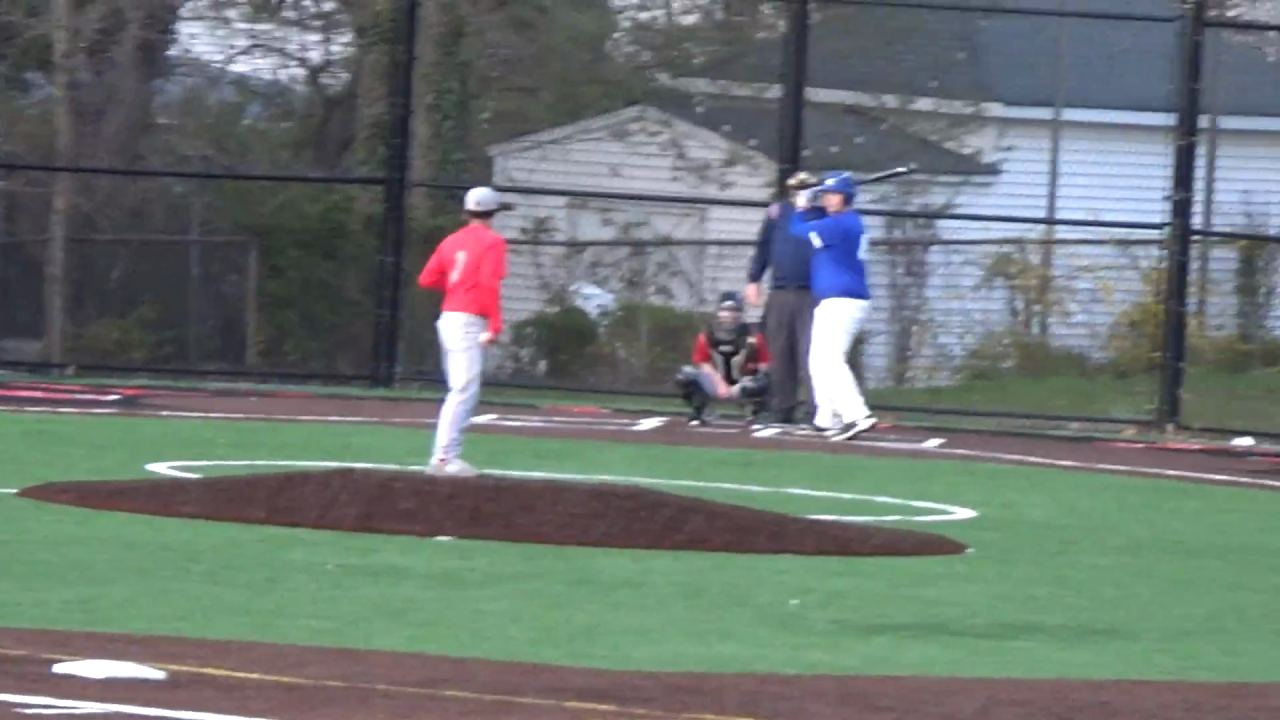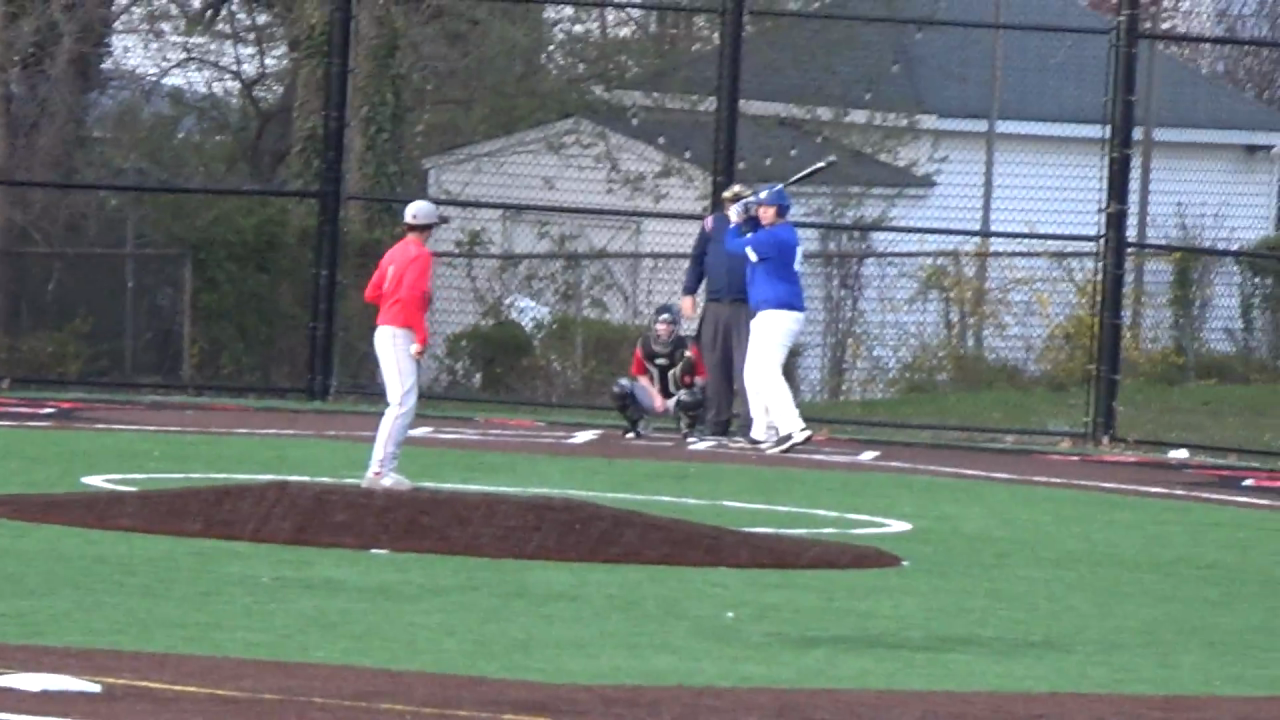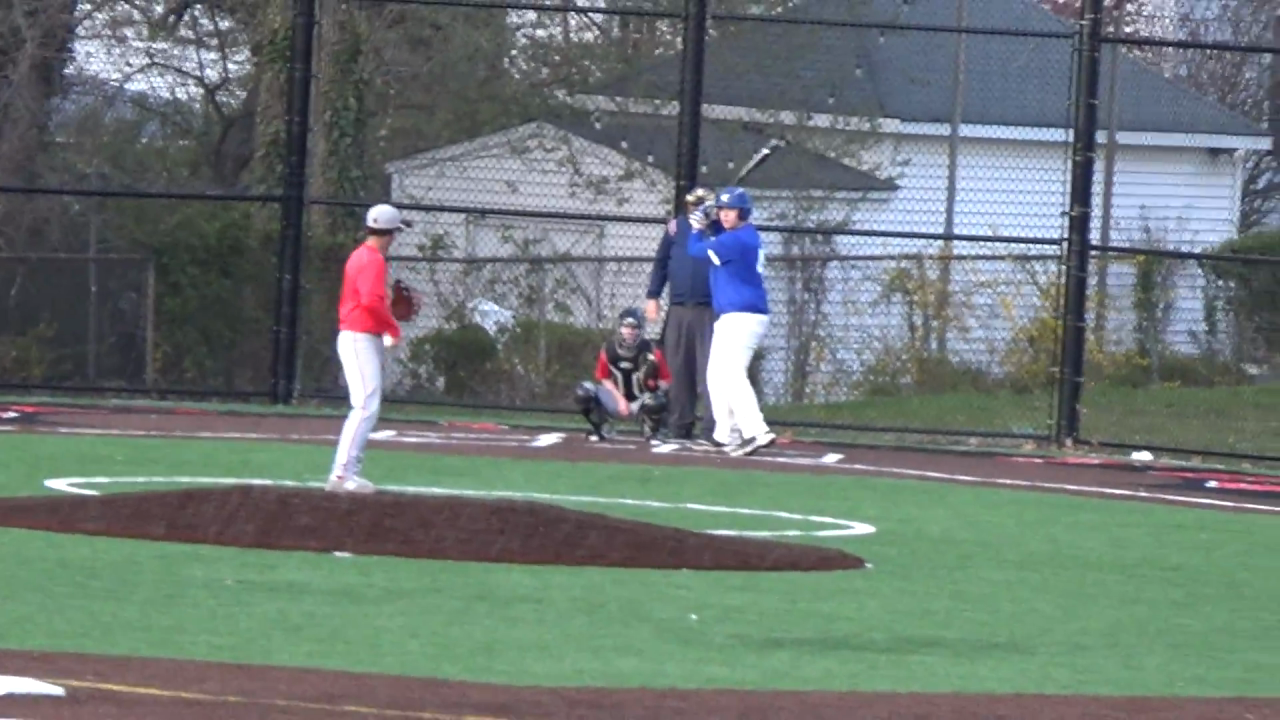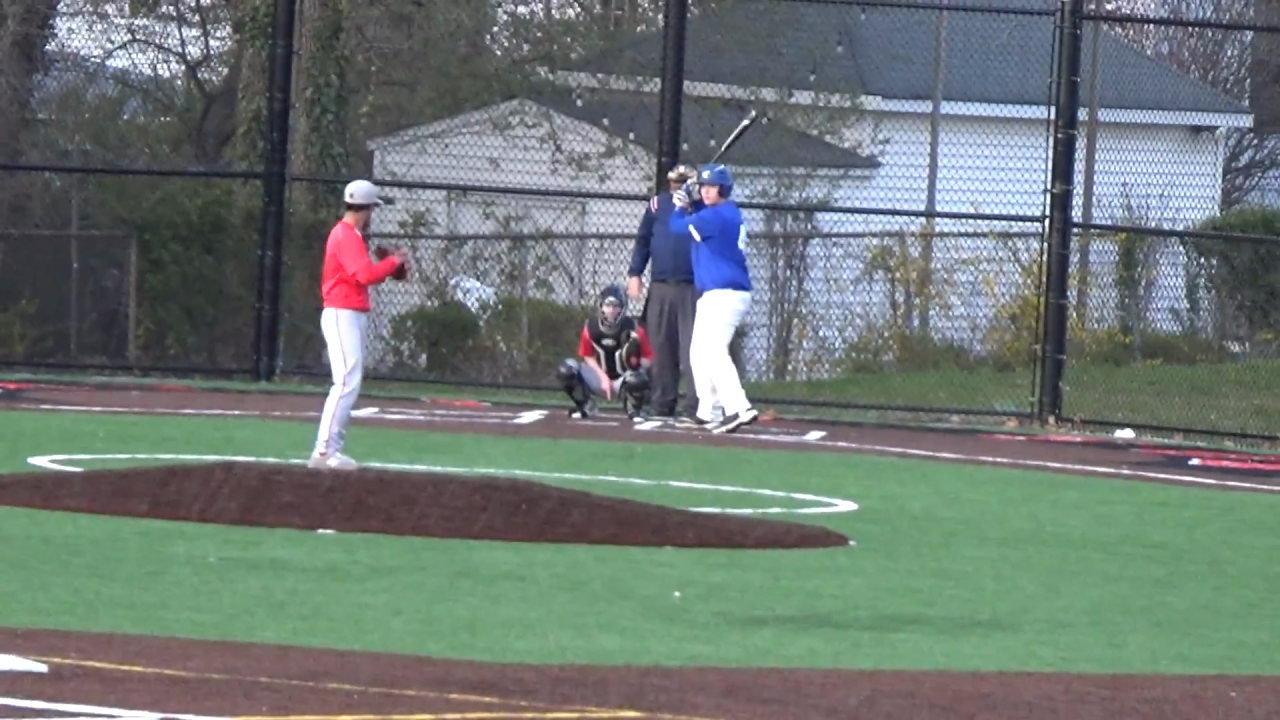
dt=0.2s
person 1, frame 1
left shoulder: (452, 241)
right shoulder: (492, 241)
left elbow: (427, 279)
right elbow: (489, 284)
right wrist: (495, 325)
left hip: (449, 319)
right hip: (469, 322)
left knee: (463, 392)
right knee: (464, 392)
left ankle: (448, 454)
right ankle: (443, 458)
person 1, frame 2
left shoulder: (394, 252)
right shoulder: (420, 254)
left elbow: (371, 294)
right elbow: (412, 296)
right wrist: (422, 337)
left hip: (386, 333)
right hip: (400, 335)
left knee: (401, 405)
right knee: (403, 404)
left ankle: (384, 468)
right ankle: (378, 471)
person 1, frame 3
left shoulder: (360, 255)
right shoulder: (373, 258)
right elbow: (372, 301)
left wrist: (387, 313)
right wrist: (393, 329)
left hip: (357, 338)
right hip: (361, 339)
left knee: (365, 408)
right knee: (366, 407)
left ankle: (347, 472)
right ankle: (342, 474)
person 1, frame 4
left shoulder: (346, 233)
right shoulder: (347, 235)
right elbow: (365, 274)
left wrist: (384, 266)
right wrist: (392, 262)
left hip: (349, 316)
right hip: (343, 316)
left knee: (348, 384)
right knee: (346, 384)
left ankle: (330, 449)
right ankle: (324, 451)
person 2, frame 1
left shoulder: (839, 224)
right shoulder: (844, 221)
left elbow: (798, 229)
right elbow: (817, 223)
left wrist: (802, 208)
right wrist: (811, 206)
left hip: (842, 302)
right hip: (834, 302)
left knee: (830, 360)
right knee: (819, 360)
left ankle: (857, 416)
right ankle: (827, 420)
person 2, frame 2
left shoulder: (774, 236)
right shoulder: (779, 232)
left elbow: (733, 245)
right elbow: (757, 227)
left wrist: (735, 223)
right wrist: (744, 217)
left hip: (778, 314)
right hip: (769, 314)
left knee: (767, 372)
right knee: (753, 373)
left ankle: (793, 428)
right ankle: (762, 432)
person 2, frame 3
left shoulder: (737, 239)
right shoulder: (739, 235)
left elbow: (696, 250)
right elbow: (718, 233)
left wrist: (698, 230)
right wrist: (704, 224)
left hip: (743, 317)
right hip: (731, 317)
left knee: (732, 375)
right knee: (716, 375)
left ankle: (757, 432)
right ankle: (726, 435)
person 2, frame 4
left shoulder: (717, 215)
right shoulder: (724, 212)
left elbow: (677, 226)
right elbow: (700, 211)
left wrist: (681, 207)
right wrist: (688, 203)
left hip: (726, 294)
right hip: (714, 294)
left knee: (715, 352)
right knee: (699, 352)
left ankle: (739, 409)
right ankle: (708, 412)
person 3, frame 1
right shoulder: (778, 211)
right elbow: (763, 246)
right wrist: (753, 279)
left hip: (812, 295)
right hip: (780, 294)
left knee: (811, 354)
right knee: (779, 355)
right ankle: (782, 410)
person 3, frame 2
right shoulder: (713, 223)
right elbow: (697, 259)
right wrist: (688, 292)
left hip: (746, 308)
right hip: (715, 307)
left knee: (746, 368)
right knee: (714, 368)
right ankle: (716, 424)
person 3, frame 3
right shoulder: (677, 226)
right elbow: (661, 262)
right wrist: (652, 296)
left hip: (710, 311)
right hip: (678, 310)
left knee: (710, 371)
right knee: (678, 371)
left ankle: (712, 429)
right ankle: (680, 428)
person 3, frame 4
right shoulder: (658, 203)
right elbow: (643, 239)
right wrist: (634, 273)
left hip: (692, 288)
right hip: (660, 287)
left knee: (692, 348)
right knee: (661, 348)
left ankle: (695, 407)
right ankle: (662, 406)
